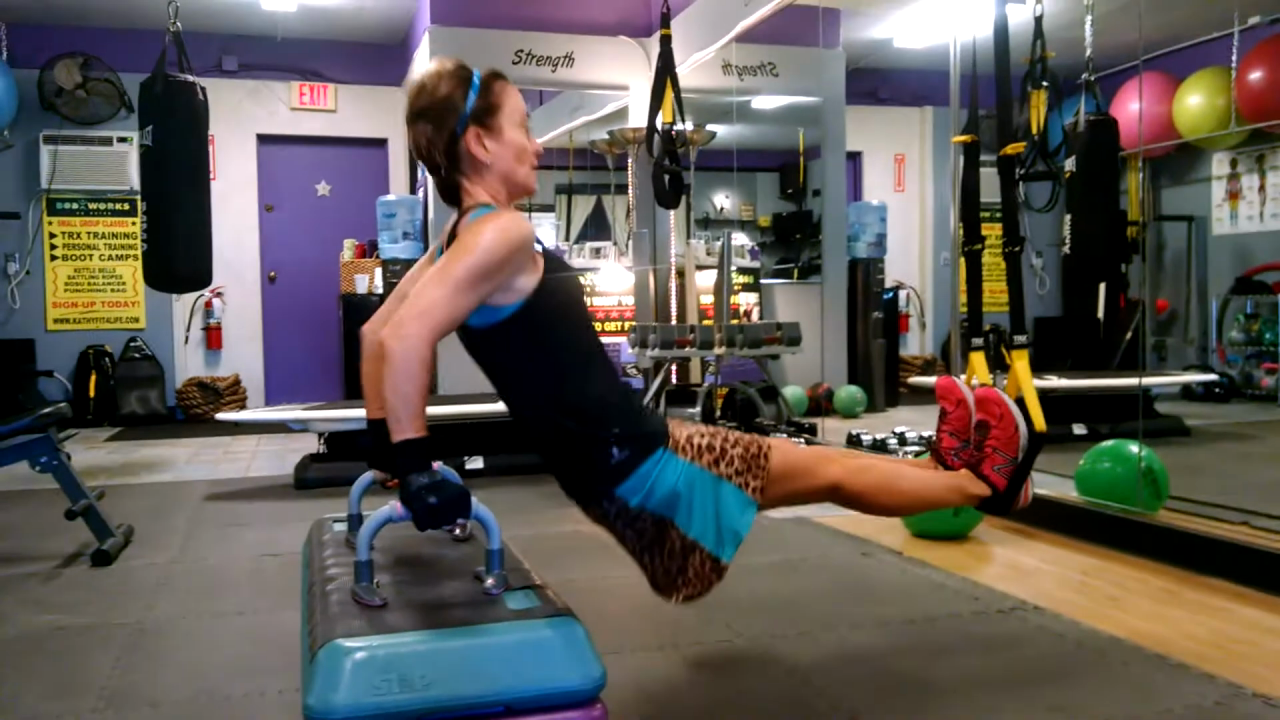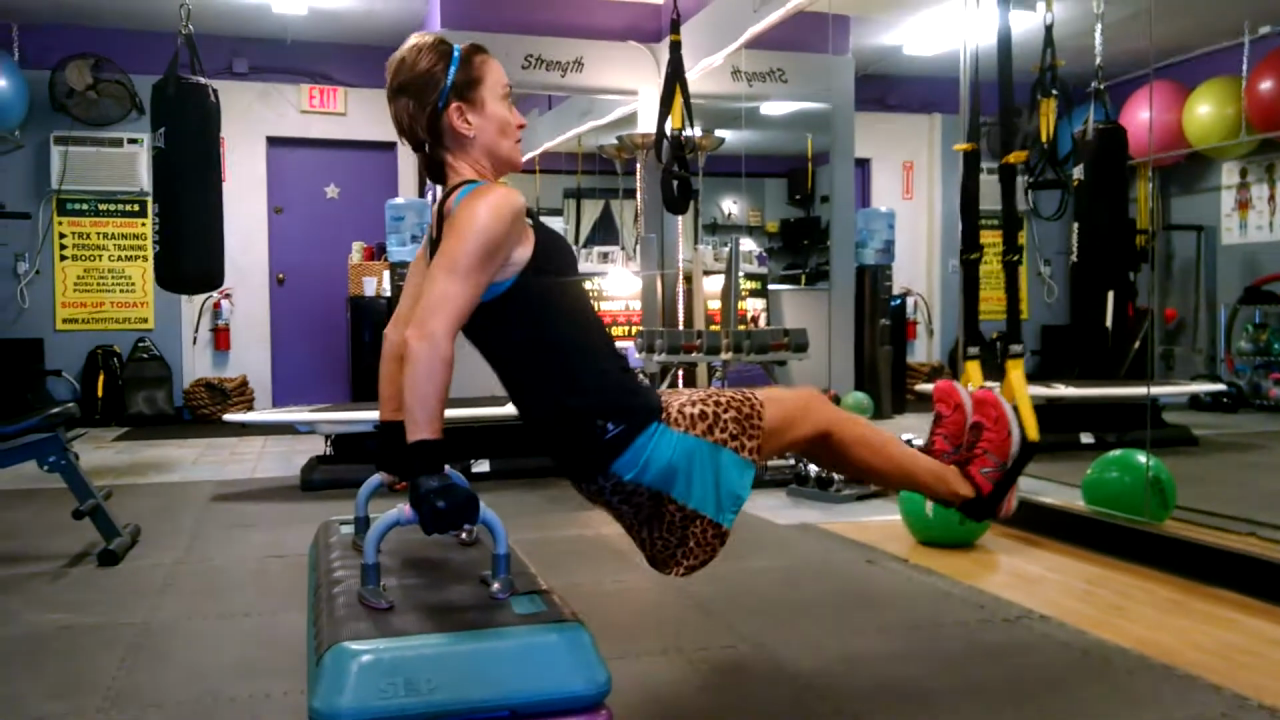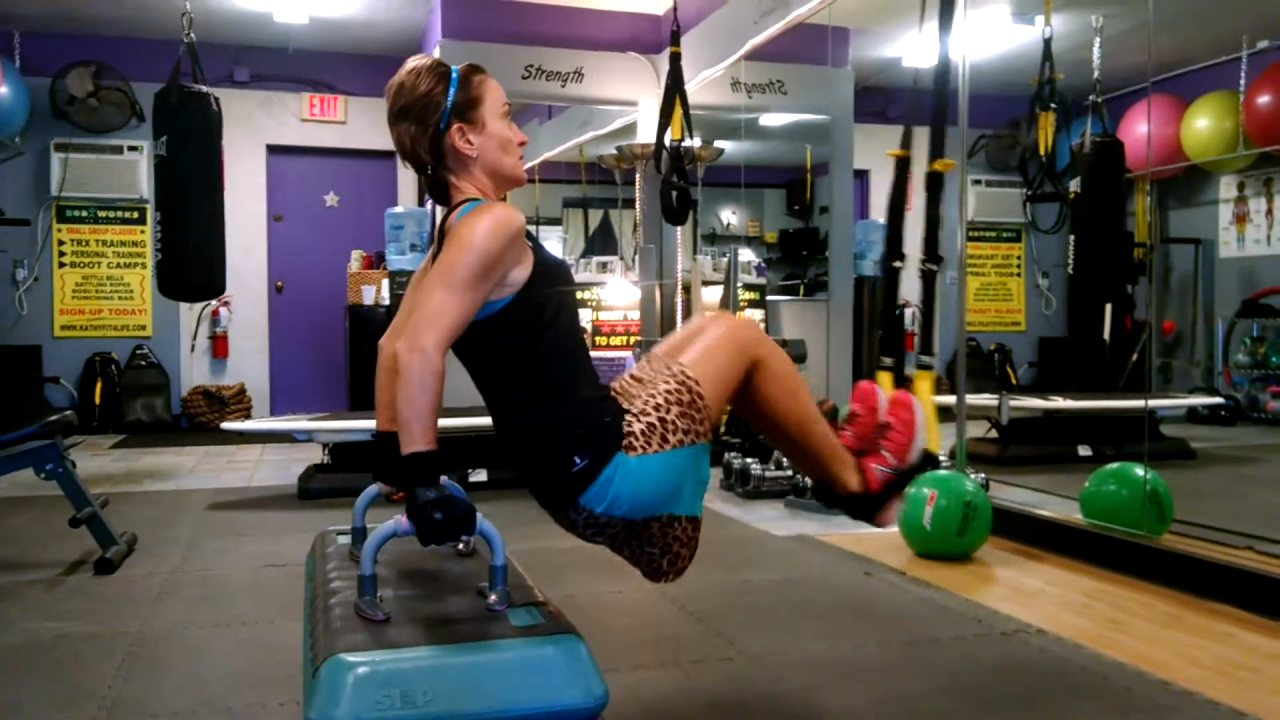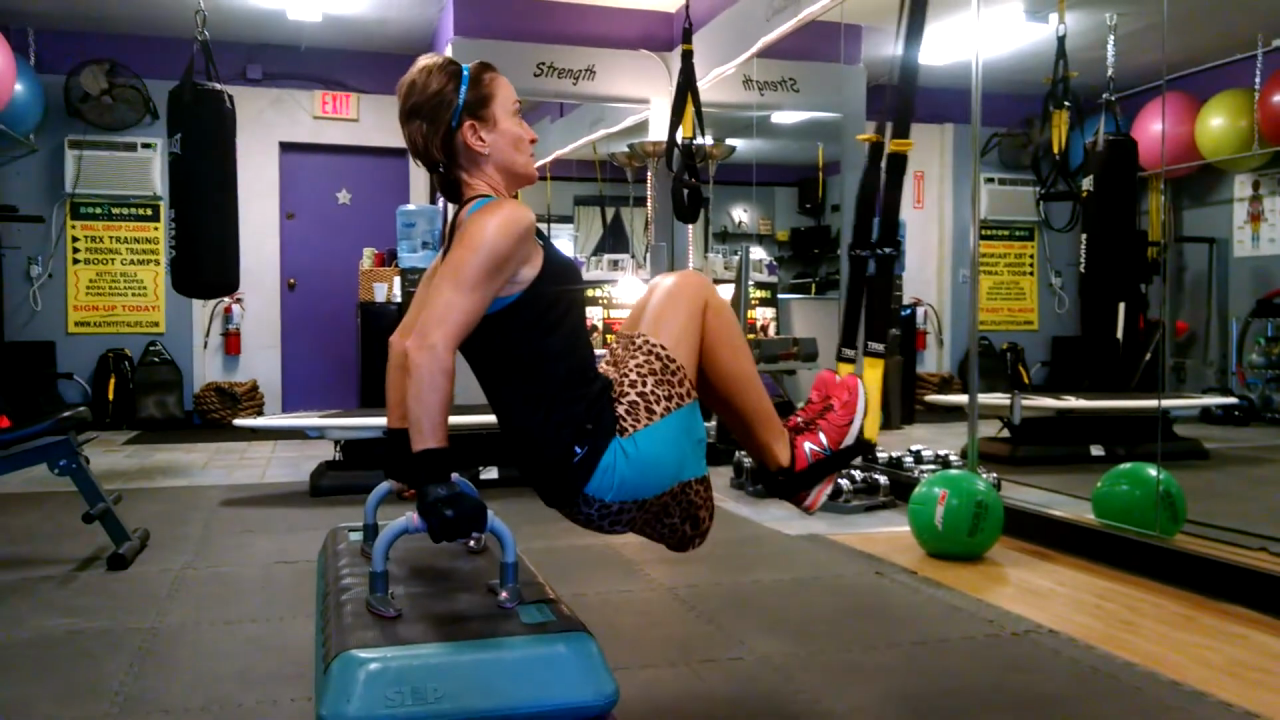
dt=0.3s
person 1, frame 1
left shoulder: (462, 237)
right shoulder: (500, 234)
left elbow: (375, 336)
right elbow: (402, 342)
left wrist: (388, 449)
right wrist: (415, 465)
left hip: (608, 461)
right hip: (630, 466)
left knee: (797, 455)
right knee: (824, 466)
left ankle: (941, 472)
right ankle: (981, 486)
person 1, frame 2
left shoulder: (453, 216)
right shoulder: (492, 207)
left elbow: (397, 338)
right elbow: (426, 339)
left wrist: (398, 453)
right wrist: (427, 471)
left hip: (600, 443)
right hip: (626, 443)
left knee: (793, 415)
right knee: (813, 412)
left ankle: (932, 469)
right ankle: (968, 487)
person 1, frame 3
left shoulder: (457, 232)
right shoulder: (492, 226)
left elbow: (392, 348)
right elbow: (417, 353)
left wrist: (394, 464)
right wrist: (424, 483)
left hip: (579, 469)
right hip: (603, 474)
left knee: (712, 332)
right knee: (737, 334)
left ankle: (831, 456)
right ankle: (853, 480)
person 1, frame 4
left shoulder: (467, 229)
right shoulder: (504, 222)
left elbow: (403, 345)
right elbow: (428, 349)
left wrist: (406, 462)
right wrist: (436, 482)
left hip: (574, 467)
right hip: (608, 469)
left knee: (676, 298)
right knee: (688, 290)
left ankle: (780, 442)
right ankle: (787, 459)
